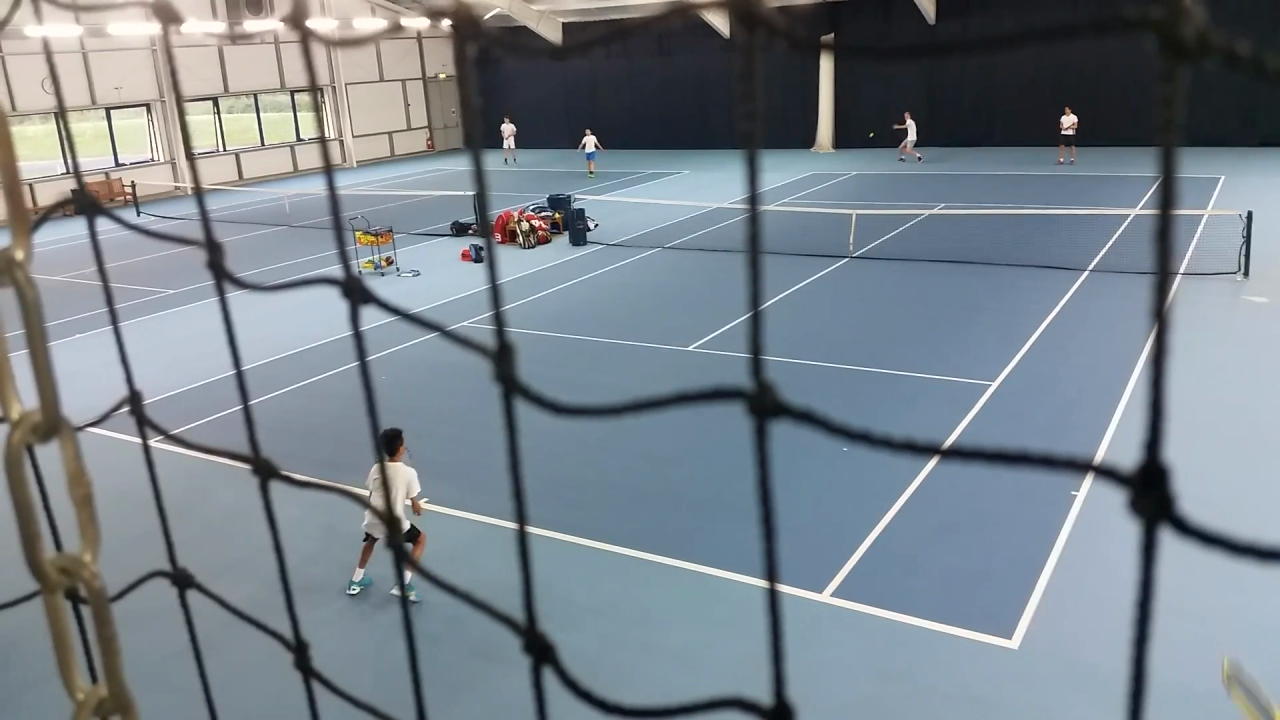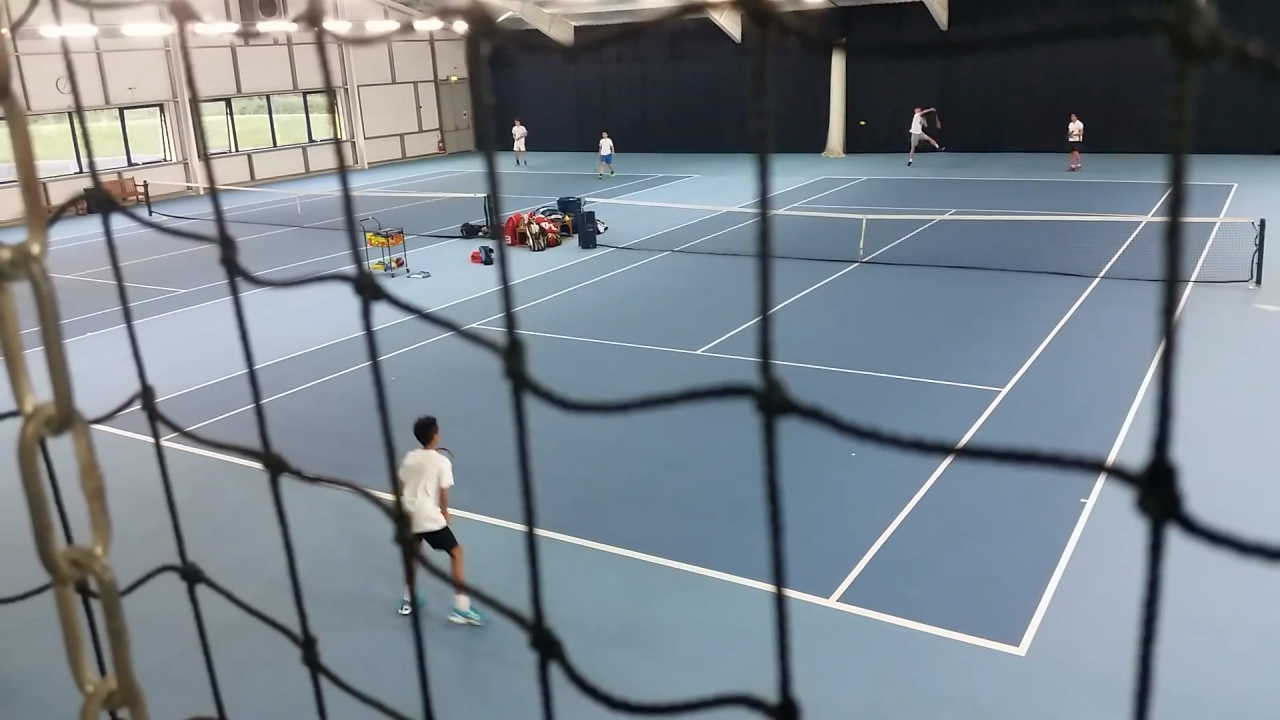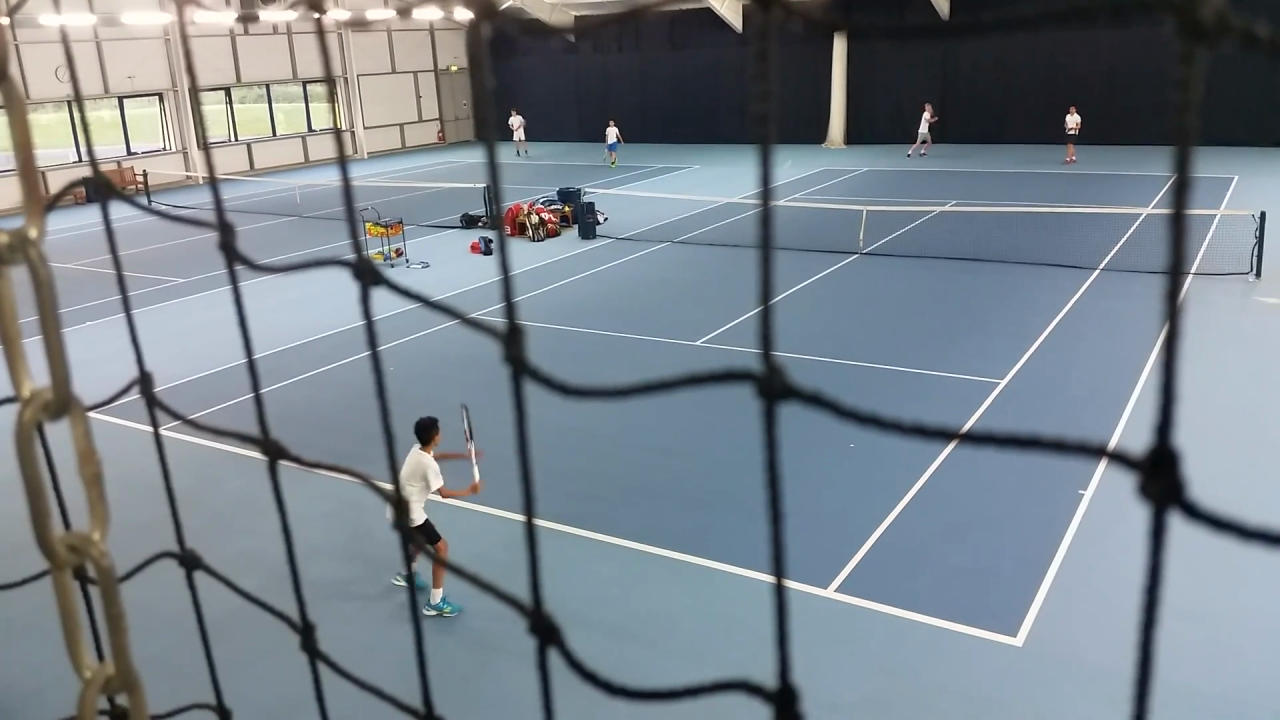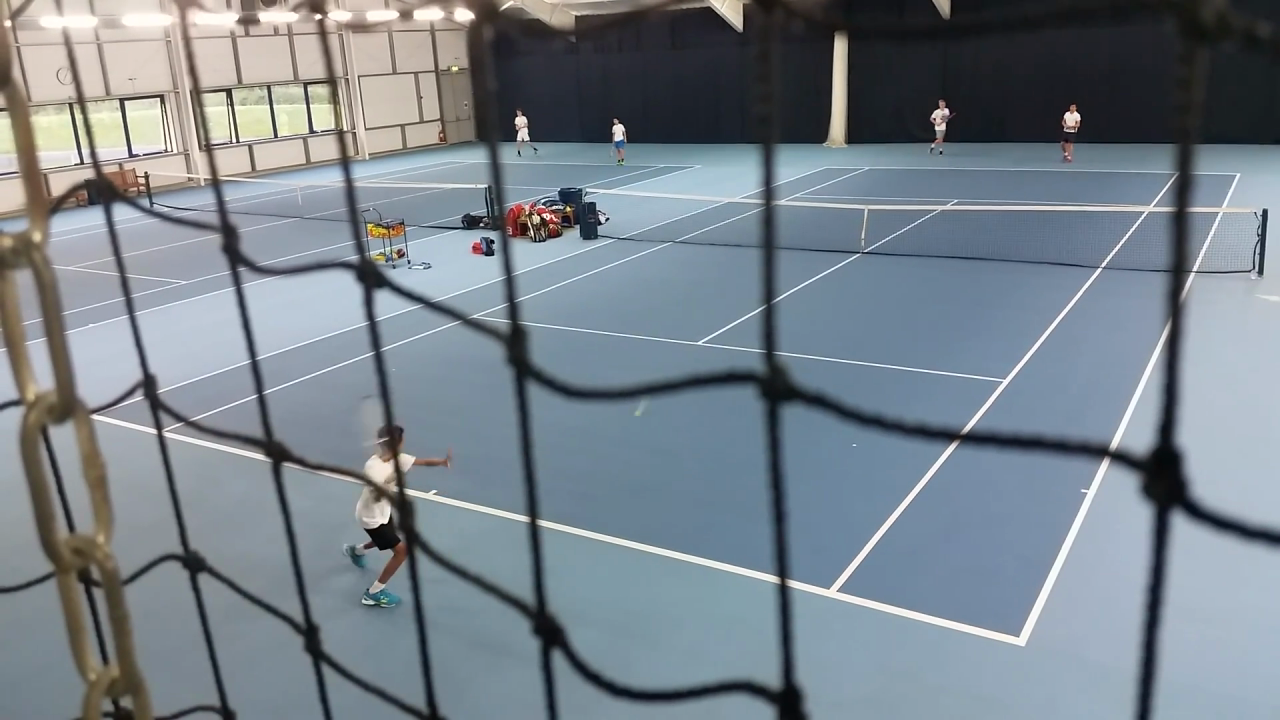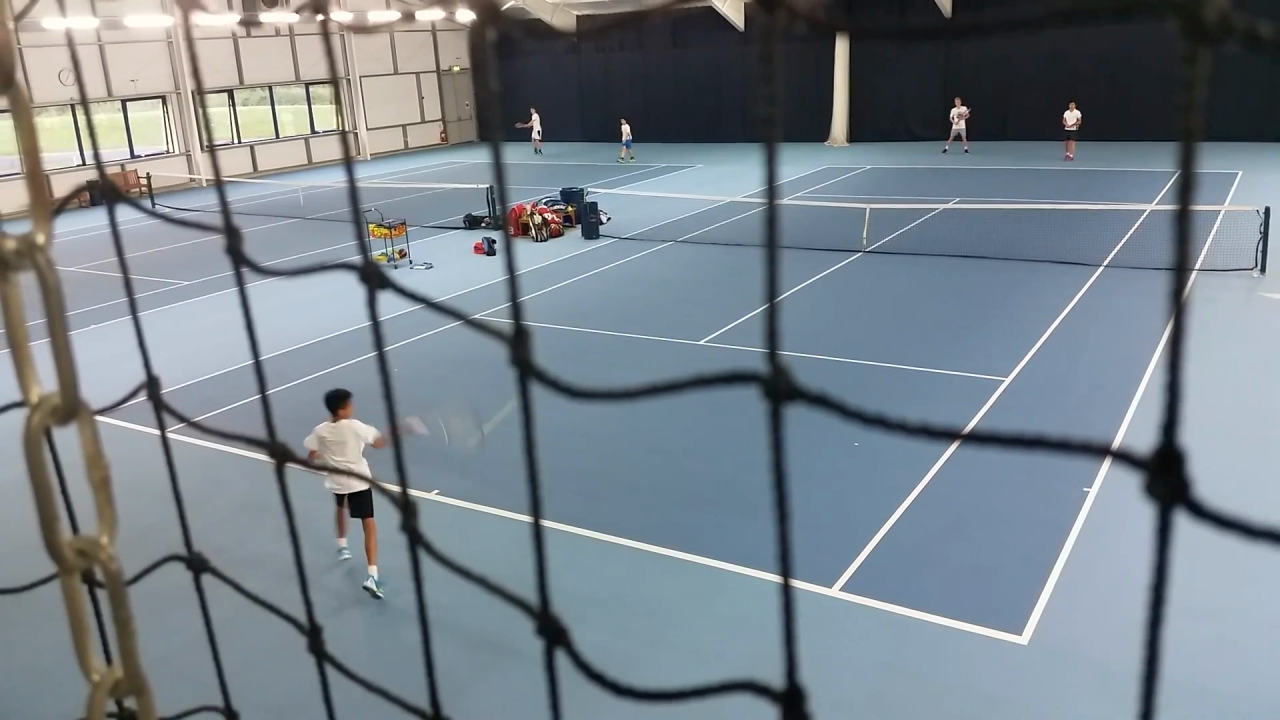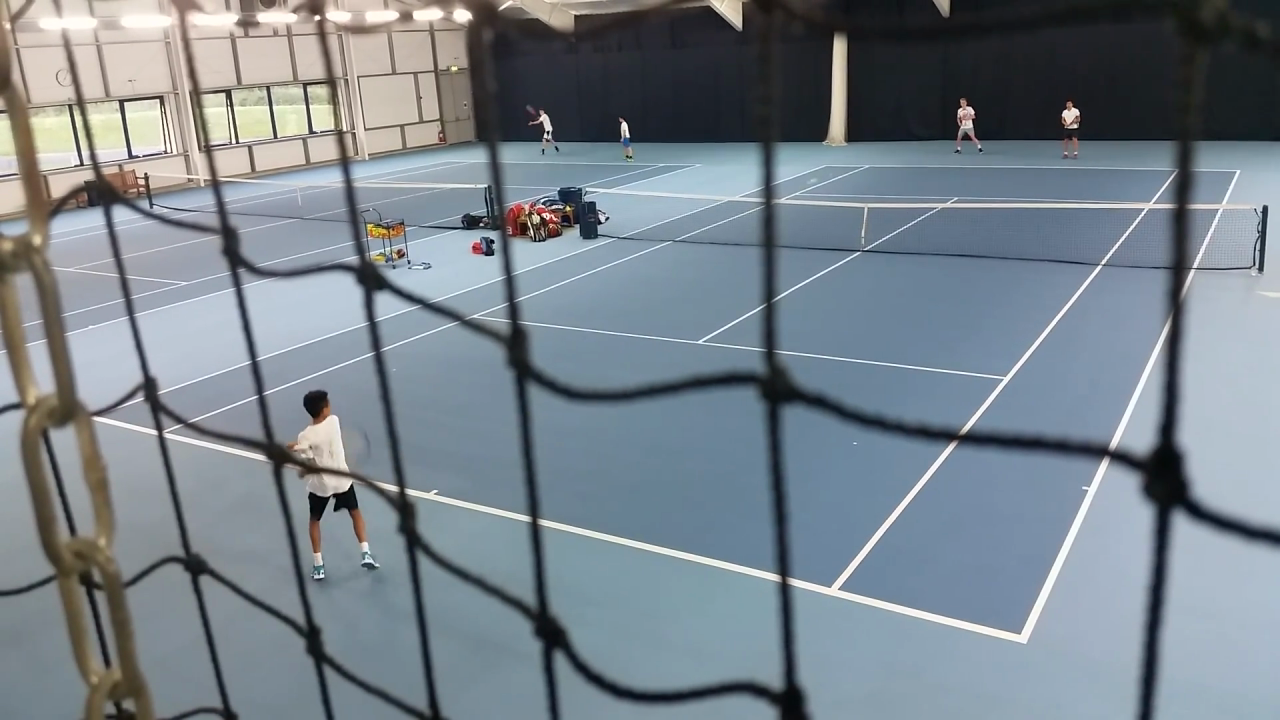
dt=0.4s
person 1, frame 1
left shoulder: (376, 469)
right shoulder: (408, 473)
left elbow: (372, 496)
right elbow: (415, 505)
right wrist: (418, 511)
left hip: (374, 519)
right hip: (395, 522)
left knee: (370, 542)
right knee: (419, 539)
left ankle: (356, 581)
right ankle: (404, 583)
person 1, frame 2
left shoulder: (410, 458)
right shoulder: (442, 462)
left elbow: (403, 487)
right elbow: (443, 495)
right wrist: (444, 514)
left hip: (409, 517)
right hip: (429, 518)
right knee: (457, 554)
left ankle: (408, 600)
right ankle: (461, 608)
person 1, frame 3
left shoulder: (417, 451)
right shoulder: (428, 465)
left elbow: (437, 456)
right elbow: (444, 493)
left wrist: (462, 455)
right wrist: (469, 491)
right hip: (408, 514)
left knee: (424, 538)
right knee: (441, 548)
left ankle: (406, 574)
right ankle: (436, 602)
person 1, frame 4
left shoulder: (397, 459)
right shoulder: (372, 467)
left elbow: (421, 461)
right elbow: (377, 497)
left wrist: (442, 461)
right wrist: (388, 485)
left hip: (383, 512)
right hip: (372, 517)
left knee: (384, 541)
right knee: (402, 550)
left ankle: (357, 550)
right ankle: (373, 593)
person 1, frame 5
left shoulder: (319, 431)
right shoulder: (355, 425)
left elbow: (311, 459)
right elbow: (378, 443)
left hip: (336, 482)
right hip: (359, 482)
left knee: (340, 507)
right knee: (369, 525)
left ankle: (342, 546)
right ankle: (371, 577)
person 1, frame 6
left shoulder: (305, 436)
right shoulder: (334, 421)
left wrist: (304, 472)
right wrist: (298, 447)
left hip: (320, 485)
right hip: (343, 480)
left knee: (314, 520)
right knee: (355, 512)
left ankle: (318, 566)
right ankle: (366, 554)
